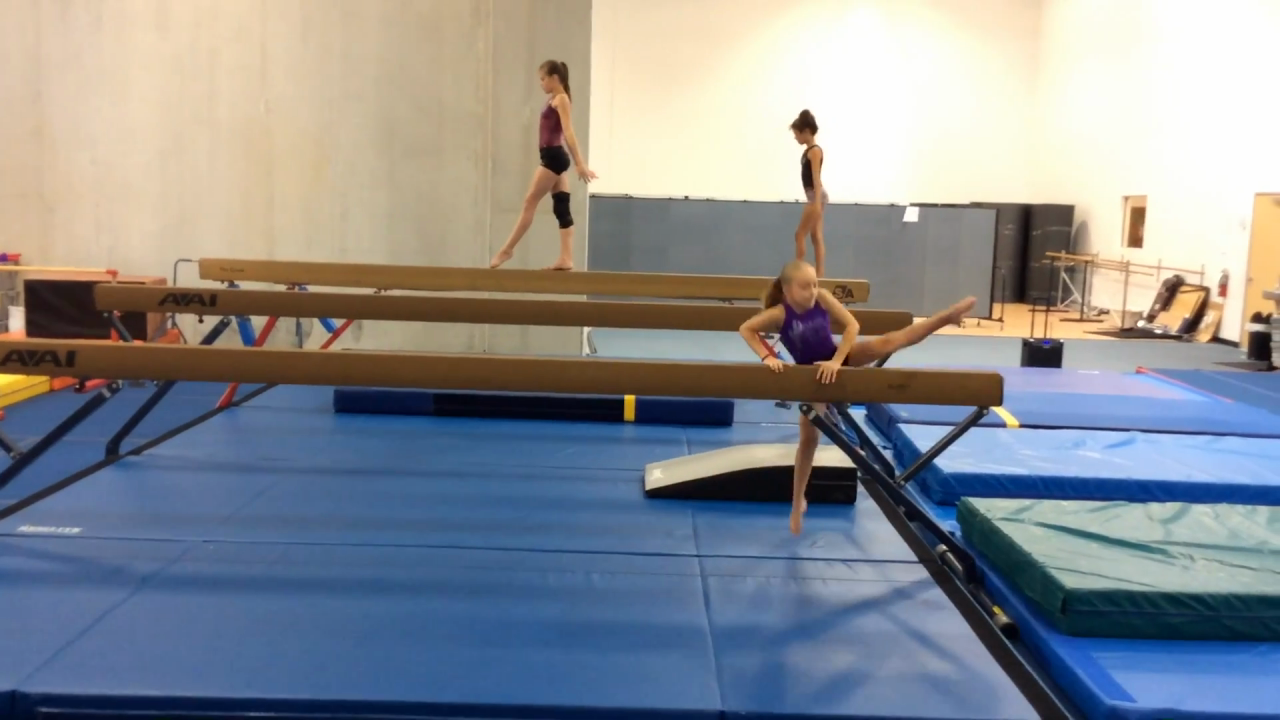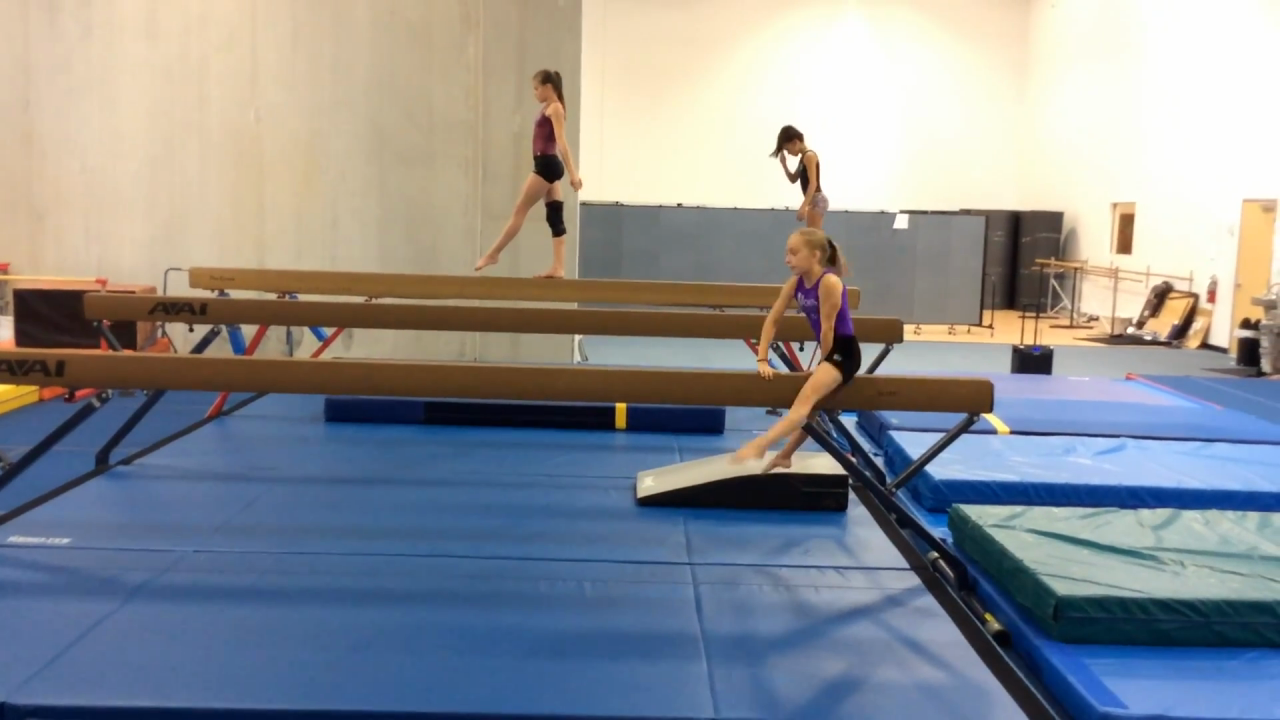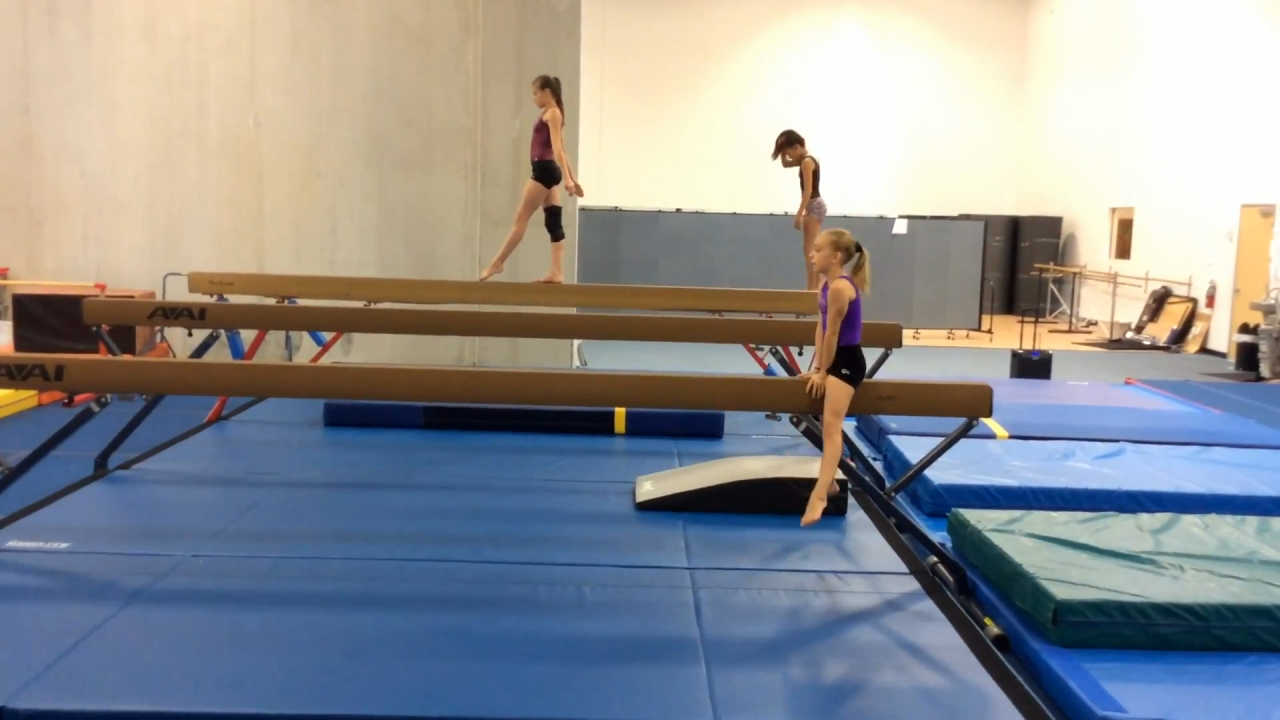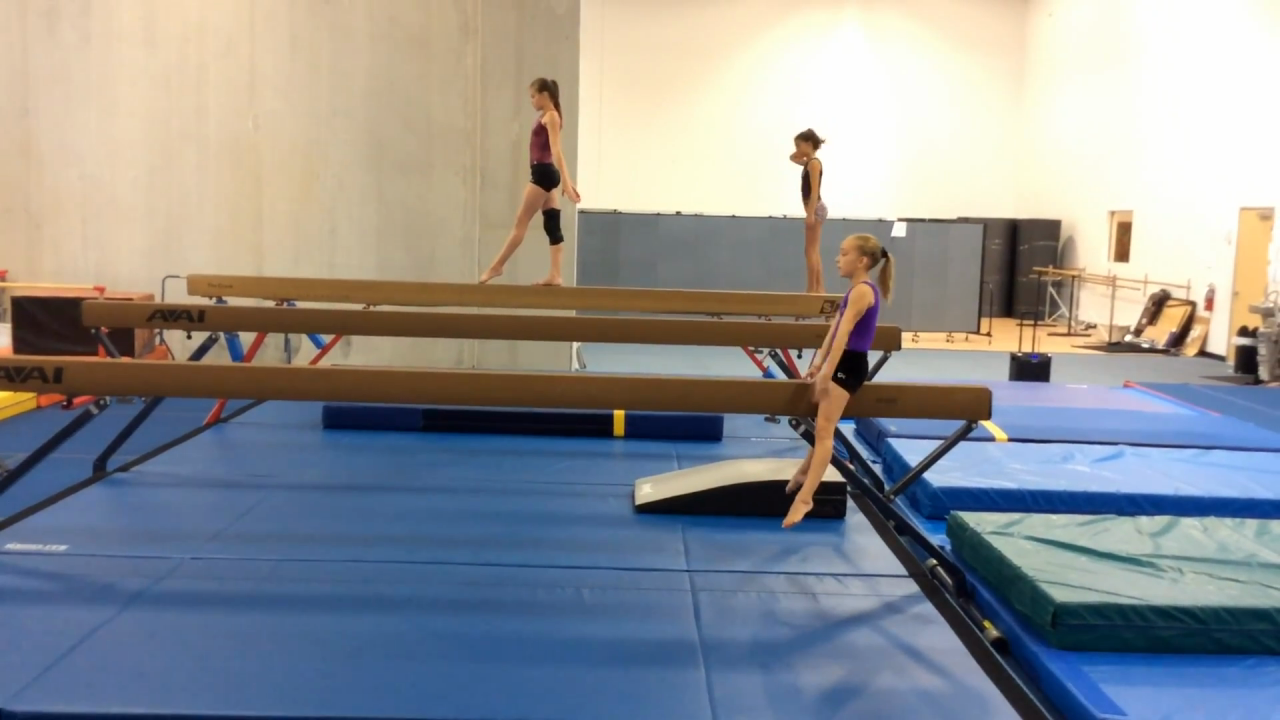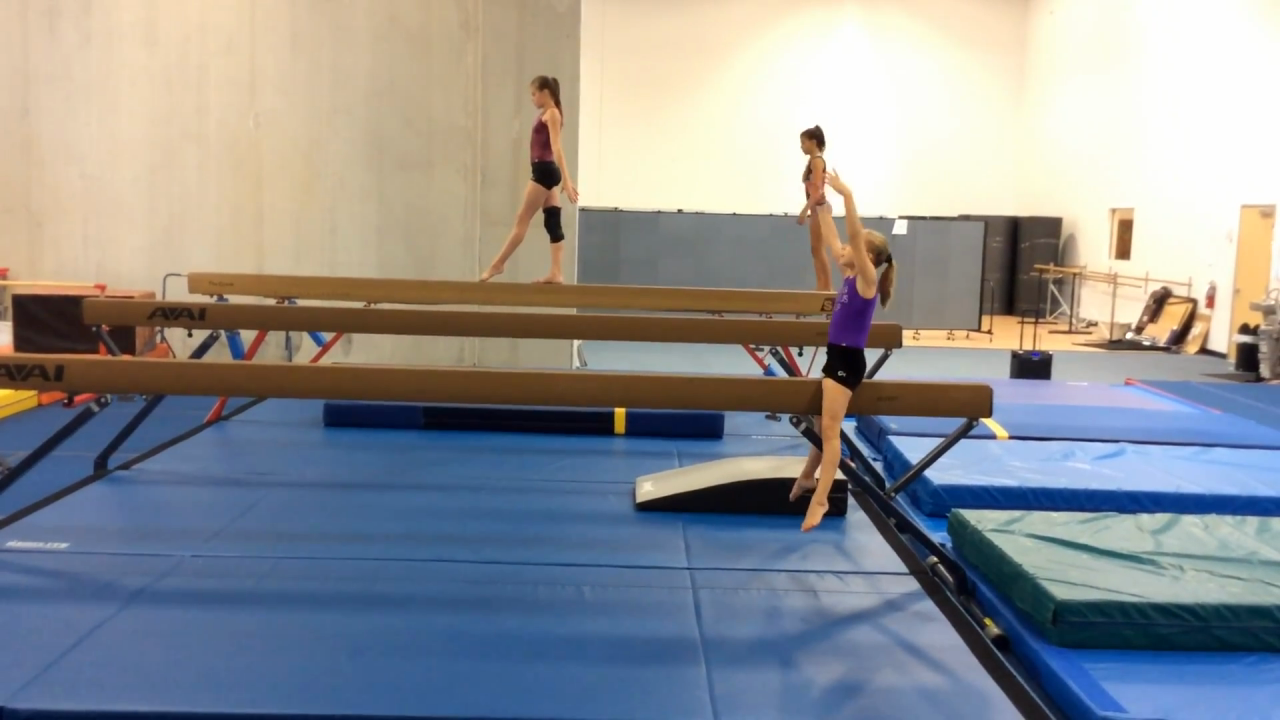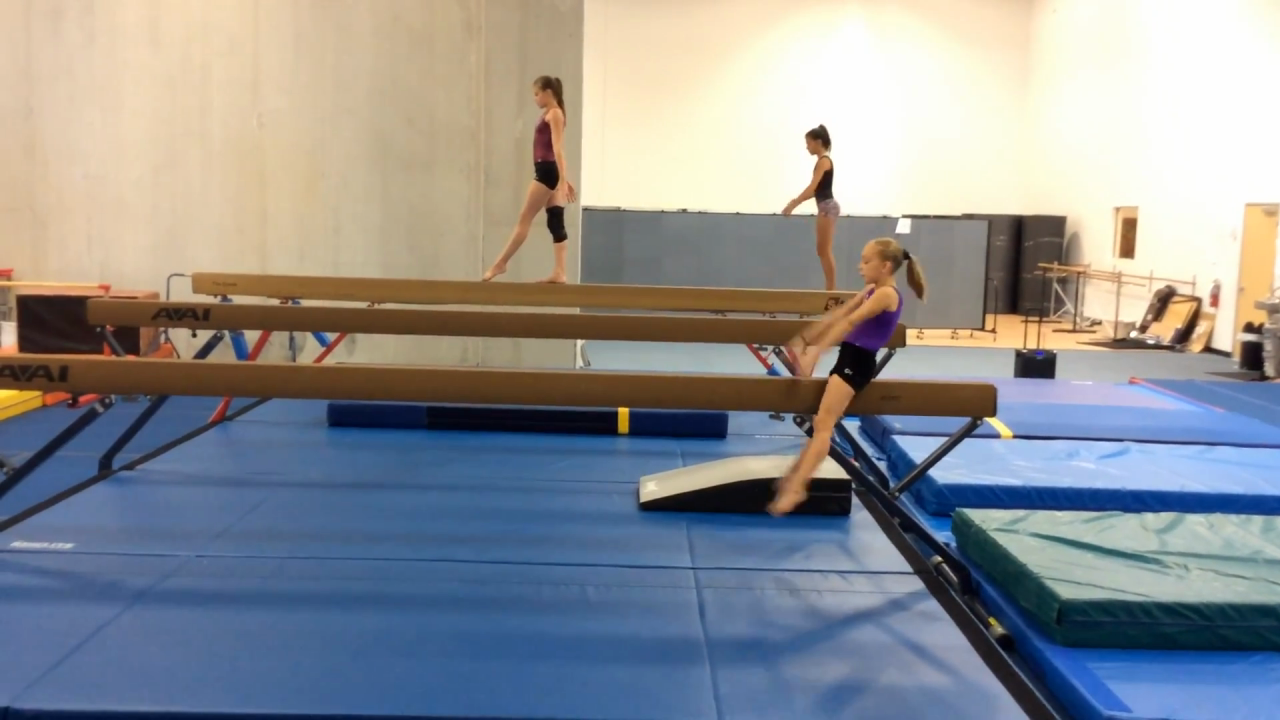
dt=0.5s
person 1, frame 1
left shoulder: (823, 300)
right shoulder: (779, 313)
left elbow: (852, 326)
right elbow: (746, 329)
left wrist: (836, 361)
right wrist: (767, 357)
left hip: (836, 361)
right hip: (813, 373)
left knee: (886, 342)
right knee: (808, 441)
left ankle: (946, 316)
right ankle: (798, 503)
person 1, frame 2
left shoulder: (830, 283)
right shoulder: (796, 283)
left elbow: (828, 328)
right elbow: (772, 320)
left wrist: (820, 364)
right wrist: (762, 359)
left hip: (843, 352)
right hip: (828, 353)
left knee: (805, 401)
right knee: (809, 408)
left ankle: (760, 445)
right ankle: (784, 455)
person 1, frame 3
left shoulder: (840, 287)
right shoulder: (827, 285)
left elbow: (831, 333)
left wrist: (821, 371)
right wrist: (816, 367)
left hip: (846, 360)
right hip: (834, 359)
left knee: (831, 424)
right knee: (830, 424)
left ankle: (819, 495)
right ankle: (829, 482)
person 1, frame 4
left shoulder: (862, 291)
right shoulder: (856, 290)
left elbow: (844, 332)
left wrist: (827, 369)
right wrist: (818, 362)
left hip: (850, 365)
right hip: (840, 362)
left knee: (824, 428)
right knee: (824, 426)
left ankle: (805, 497)
right ankle: (806, 472)
person 1, frame 5
left shoulder: (867, 278)
right shoulder: (851, 275)
left elbow: (858, 237)
right elbow: (833, 241)
left wrist: (848, 195)
left hip: (848, 360)
right hip: (836, 357)
left knee: (830, 428)
right knee: (824, 423)
left ankle: (821, 498)
right ankle: (809, 476)
person 1, frame 6
left shoulder: (887, 294)
right shoulder: (871, 291)
left elbow: (849, 322)
right elbow: (838, 315)
left wrist: (814, 353)
right wrist: (805, 338)
left hip: (858, 362)
right hip: (849, 358)
left knee: (824, 422)
right knee: (822, 421)
left ankle: (796, 486)
right ankle: (797, 473)
person 2, frame 1
left shoulder: (561, 99)
right shoulder: (554, 100)
left elbow: (568, 133)
left wrist: (580, 165)
right wrist: (579, 164)
left hip: (553, 156)
right hip: (553, 156)
left knee: (530, 202)
right knee: (561, 209)
left ankle: (507, 250)
right ankle: (565, 258)
person 2, frame 2
left shoulder: (555, 108)
right shoulder: (547, 109)
left elbow: (561, 142)
right elbow: (558, 143)
left wrist: (572, 173)
right wrist: (571, 172)
left hip: (547, 165)
right hip: (547, 165)
left knee: (520, 210)
right knee: (555, 217)
left ankle: (493, 253)
right ankle: (557, 268)
person 2, frame 3
left shoulder: (552, 113)
right shoulder: (547, 114)
left elbow: (557, 148)
right elbow: (560, 149)
left wrist: (567, 178)
right wrist: (571, 178)
left hip: (544, 170)
right hip: (546, 170)
left knee: (521, 218)
right knee: (553, 223)
left ankle: (497, 263)
right ankle: (556, 272)
person 2, frame 4
left shoulder: (551, 116)
right shoulder: (545, 117)
left elbow: (556, 151)
left wrist: (565, 182)
right wrist: (567, 181)
left hip: (543, 173)
right hip: (544, 173)
left knee: (521, 221)
right knee: (552, 225)
left ankle: (497, 266)
right ankle: (555, 275)
person 2, frame 5
left shoulder: (552, 114)
right shoulder: (545, 115)
left elbow: (556, 148)
left wrist: (565, 180)
right wrist: (564, 179)
left hip: (544, 171)
right hip: (545, 171)
left knee: (522, 219)
right knee: (552, 223)
left ankle: (498, 264)
right ankle: (556, 273)
person 2, frame 6
left shoulder: (555, 114)
right shoulder: (549, 115)
left elbow: (558, 148)
left wrist: (563, 179)
right wrist: (564, 180)
left hip: (547, 171)
right hip: (547, 171)
left knee: (524, 219)
right knee: (556, 223)
left ankle: (500, 264)
right ankle: (559, 272)
